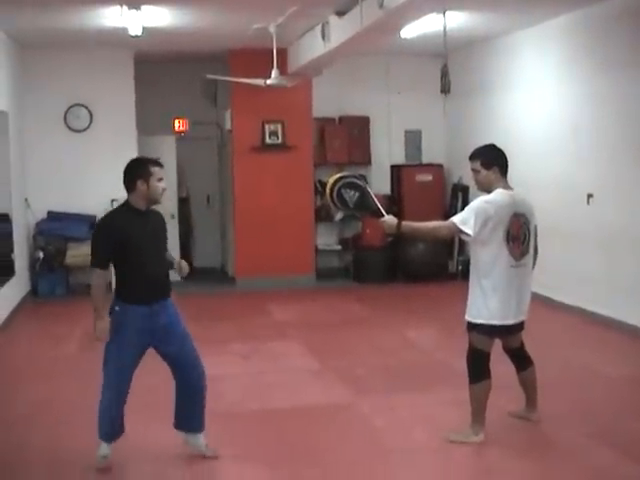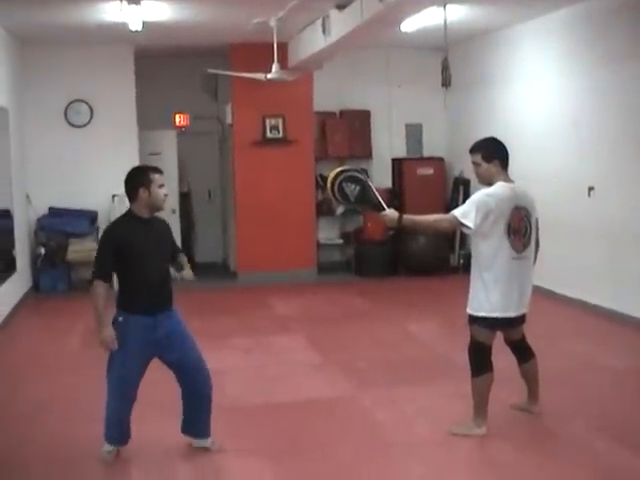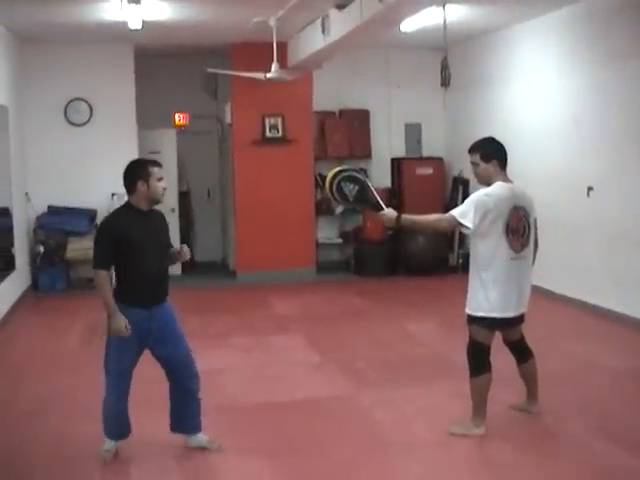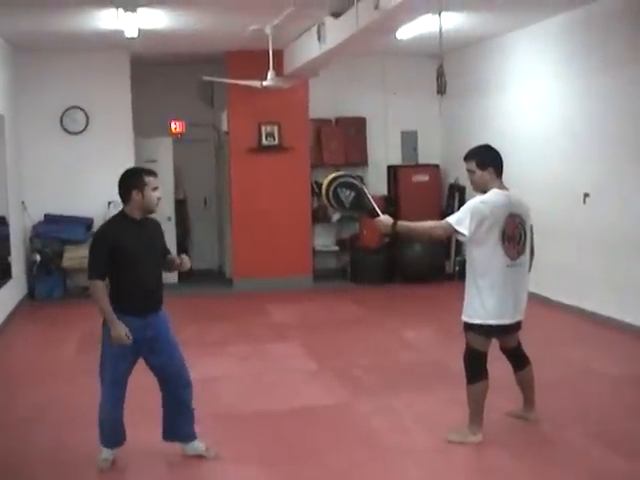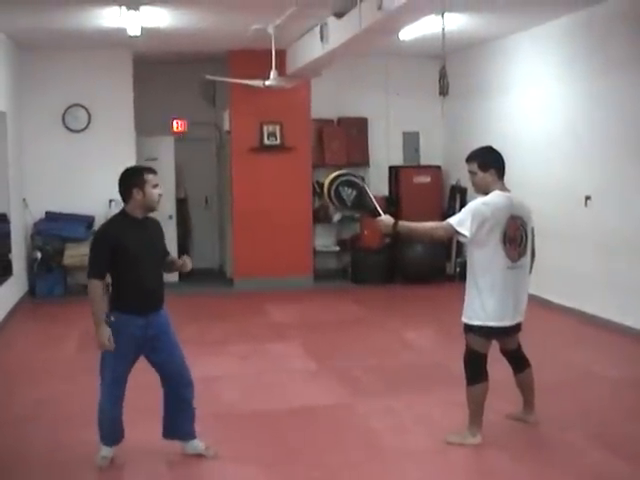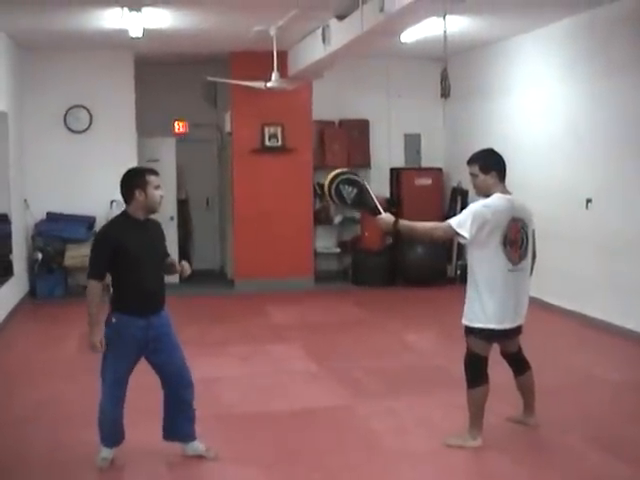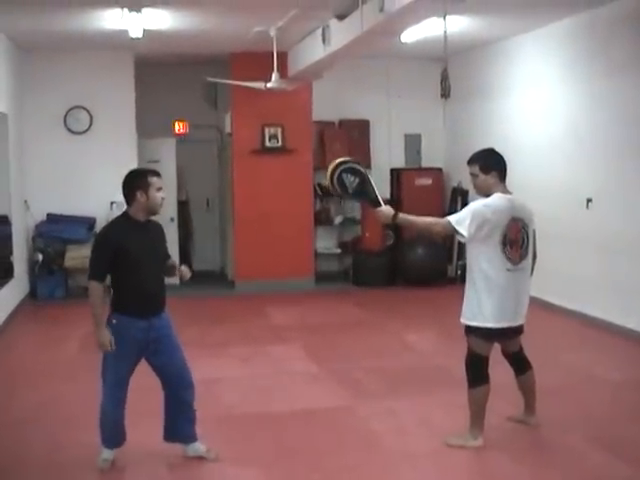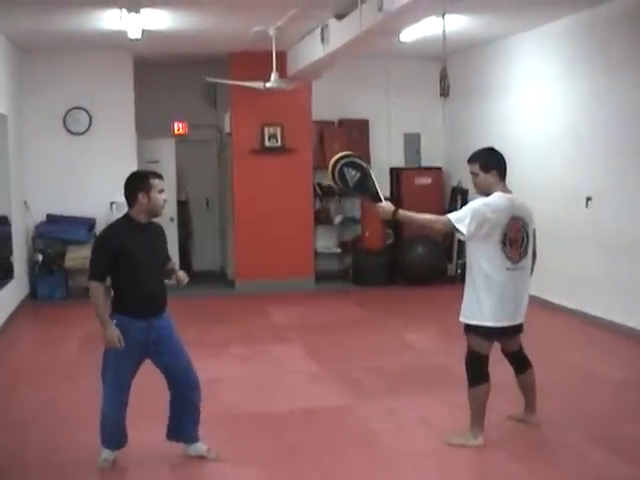
dt=0.2s
person 1, frame 1
left shoulder: (157, 219)
right shoulder: (112, 224)
right elbow: (98, 272)
left wrist: (177, 263)
right wrist: (101, 315)
left hip: (164, 309)
right hip: (129, 313)
left knee: (192, 372)
right knee: (116, 382)
left ankle: (193, 435)
right ankle: (107, 443)
person 1, frame 2
left shoulder: (162, 226)
right shoulder: (116, 233)
right elbow: (100, 281)
left wrist: (184, 269)
right wrist: (104, 325)
left hip: (167, 318)
right hip: (133, 323)
left knee: (198, 377)
right knee: (121, 390)
left ankle: (199, 435)
right ankle: (114, 441)
person 1, frame 3
left shoulder: (158, 219)
right shoulder: (113, 224)
right elbow: (101, 271)
left wrist: (179, 255)
right wrist: (113, 314)
left hip: (161, 311)
right hip: (129, 314)
left knee: (185, 372)
right knee: (117, 381)
left ankle: (192, 433)
right ankle: (113, 438)
person 1, frame 4
left shoulder: (153, 227)
right shoulder: (108, 233)
right elbow: (96, 281)
left wrist: (178, 262)
right wrist: (113, 321)
left hip: (155, 319)
right hip: (124, 323)
left knee: (178, 381)
right knee: (113, 388)
left ankle: (188, 440)
right ankle: (109, 447)
person 1, frame 5
left shoulder: (154, 227)
right shoulder: (109, 233)
right elbow: (95, 281)
left wrist: (178, 264)
right wrist: (101, 325)
left hip: (157, 318)
right hip: (124, 322)
left knee: (180, 380)
right knee: (112, 386)
left ankle: (187, 438)
right ankle: (108, 444)
person 1, frame 6
left shoulder: (155, 228)
right shoulder: (111, 234)
right elbow: (95, 282)
left wrist: (177, 266)
right wrist: (95, 327)
left hip: (158, 320)
right hip: (124, 323)
left knee: (180, 381)
right knee: (113, 388)
left ankle: (188, 440)
right ankle: (108, 446)
person 1, frame 7
left shoulder: (156, 230)
right shoulder: (111, 234)
right elbow: (96, 282)
left wrist: (176, 269)
right wrist: (101, 327)
left hip: (159, 321)
right hip: (125, 324)
left knee: (181, 382)
right knee: (114, 390)
left ankle: (188, 441)
right ankle: (110, 447)
person 1, frame 8
left shoulder: (157, 232)
right shoulder: (112, 236)
right elbow: (96, 282)
left wrist: (175, 273)
right wrist: (107, 324)
left hip: (160, 321)
right hip: (127, 325)
left knee: (187, 382)
right knee: (115, 391)
left ankle: (190, 441)
right ankle: (110, 448)
person 2, frame 1
left shoulder: (487, 205)
right shoulder: (524, 205)
left elbow: (444, 230)
right elbow: (532, 250)
left wrist: (399, 226)
left hip: (490, 300)
right hip: (514, 298)
left knee: (477, 360)
right knee: (516, 351)
left ankle: (476, 430)
right ankle: (531, 408)
person 2, frame 2
left shoulder: (488, 198)
right shoulder: (526, 197)
left elbow: (445, 223)
right elbow: (534, 243)
left wrist: (400, 220)
left hip: (491, 293)
right hip: (516, 290)
left knee: (479, 353)
right knee: (518, 343)
left ankle: (478, 423)
right ankle: (533, 401)
person 2, frame 3
left shoulder: (487, 198)
right shoulder: (524, 197)
left elbow: (444, 223)
right elbow: (533, 243)
left wrist: (399, 219)
left hip: (490, 293)
right hip: (515, 290)
left knee: (478, 353)
right knee: (517, 344)
left ankle: (477, 423)
right ankle: (532, 401)
person 2, frame 4
left shoulder: (482, 205)
right shoulder: (520, 205)
left elbow: (440, 230)
right elbow: (528, 251)
left wrist: (394, 226)
left hip: (486, 301)
right hip: (512, 298)
left knee: (475, 361)
right knee: (514, 351)
left ankle: (474, 430)
right ankle: (530, 408)
person 2, frame 5
left shoulder: (484, 207)
right shoulder: (521, 207)
left elbow: (441, 231)
right elbow: (530, 253)
left wrist: (395, 226)
left hip: (487, 302)
right hip: (512, 300)
left knee: (475, 362)
right knee: (514, 353)
left ankle: (473, 432)
right ankle: (529, 410)
person 2, frame 6
left shoulder: (485, 209)
right shoulder: (522, 209)
left elbow: (441, 231)
right elbow: (531, 255)
left wrist: (396, 224)
left hip: (487, 305)
right hip: (512, 303)
left knee: (475, 365)
right knee: (514, 355)
left ankle: (473, 435)
right ankle: (529, 413)
person 2, frame 7
left shoulder: (485, 209)
right shoulder: (523, 209)
left elbow: (440, 227)
right elbow: (531, 255)
left wrist: (395, 217)
left hip: (488, 304)
right hip: (513, 302)
left knee: (476, 365)
right knee: (516, 355)
left ankle: (475, 434)
right ankle: (530, 413)
person 2, frame 8
left shoulder: (485, 207)
right shoulder: (523, 208)
left elbow: (440, 225)
right elbow: (531, 254)
left wrist: (395, 213)
left hip: (487, 303)
right hip: (513, 301)
left knee: (476, 363)
right knee: (515, 354)
left ankle: (475, 433)
right ankle: (531, 411)
